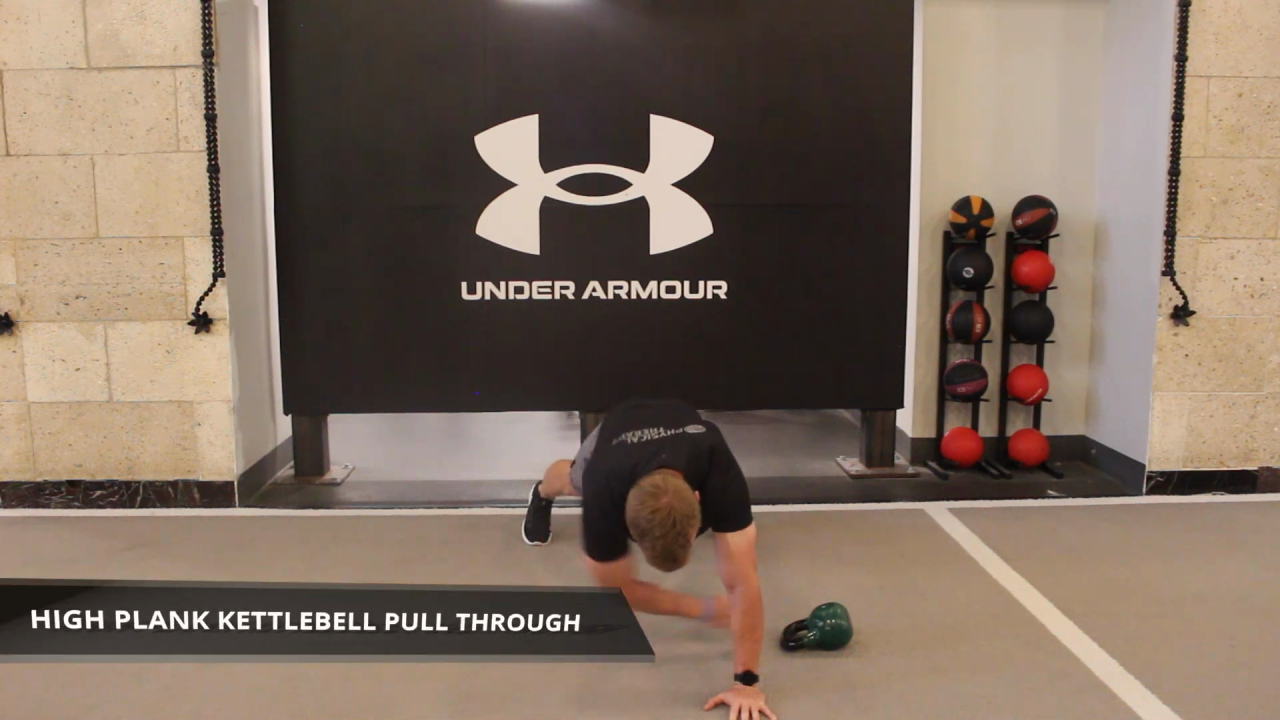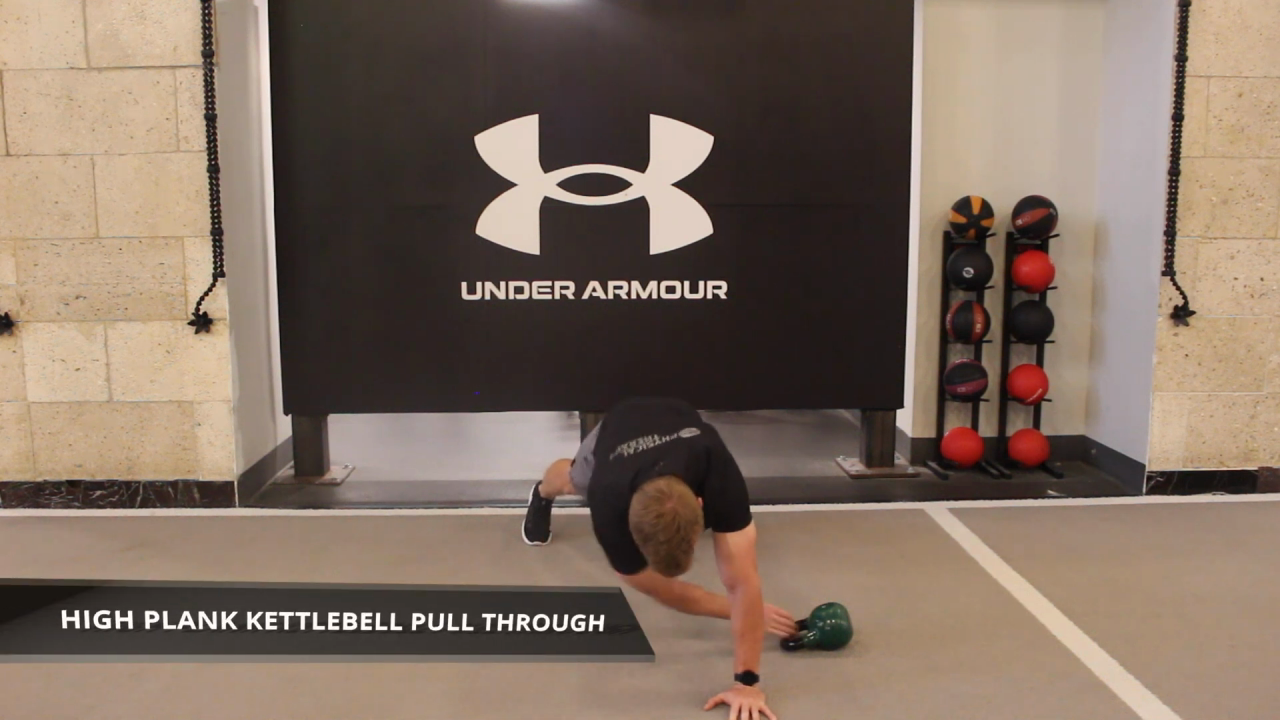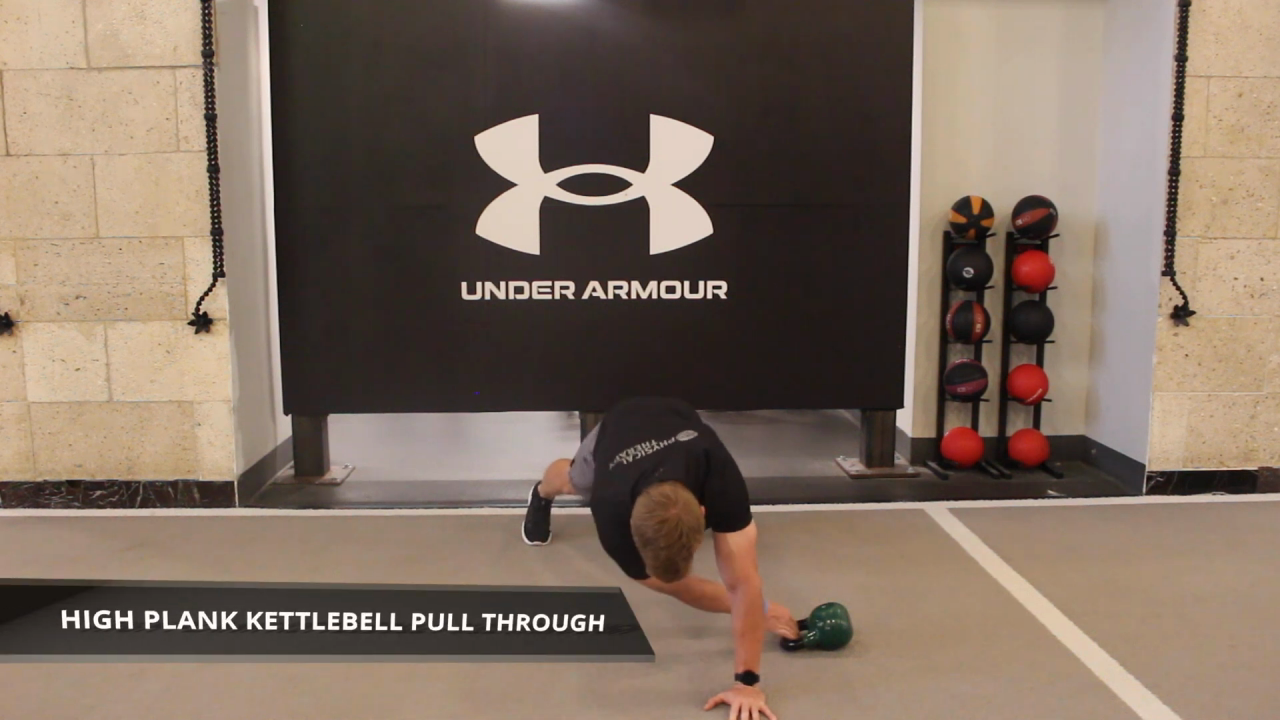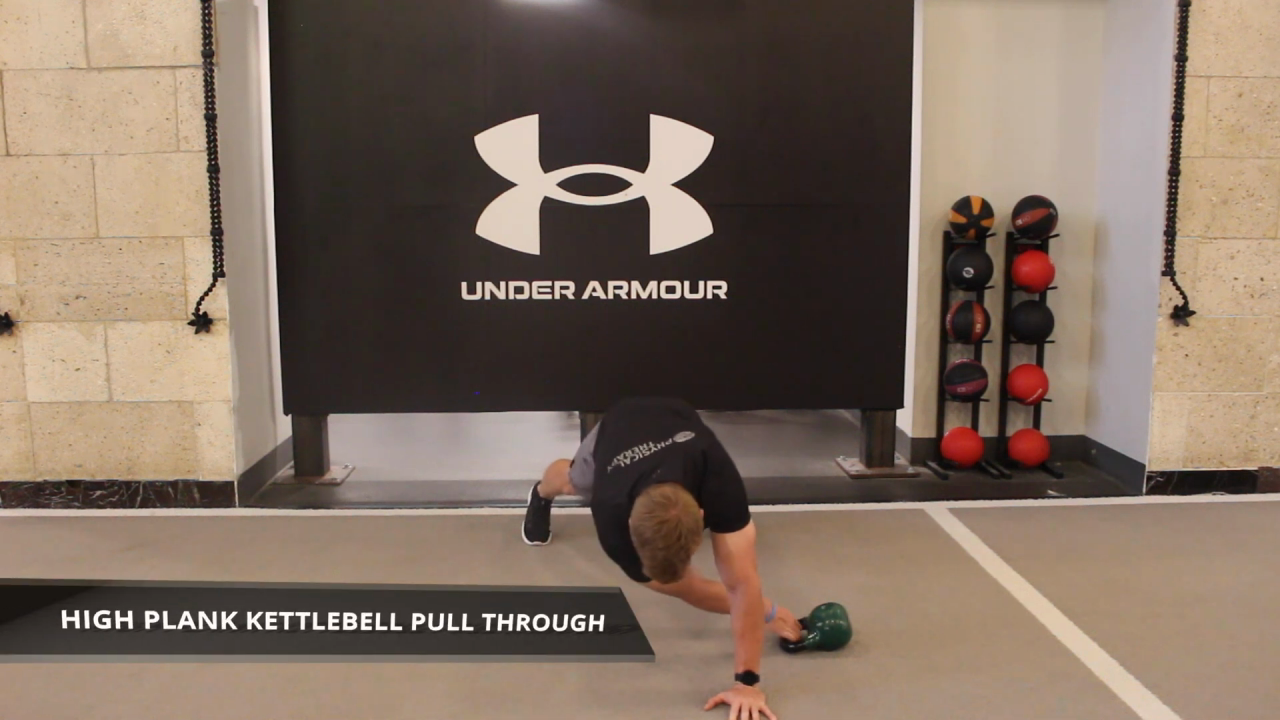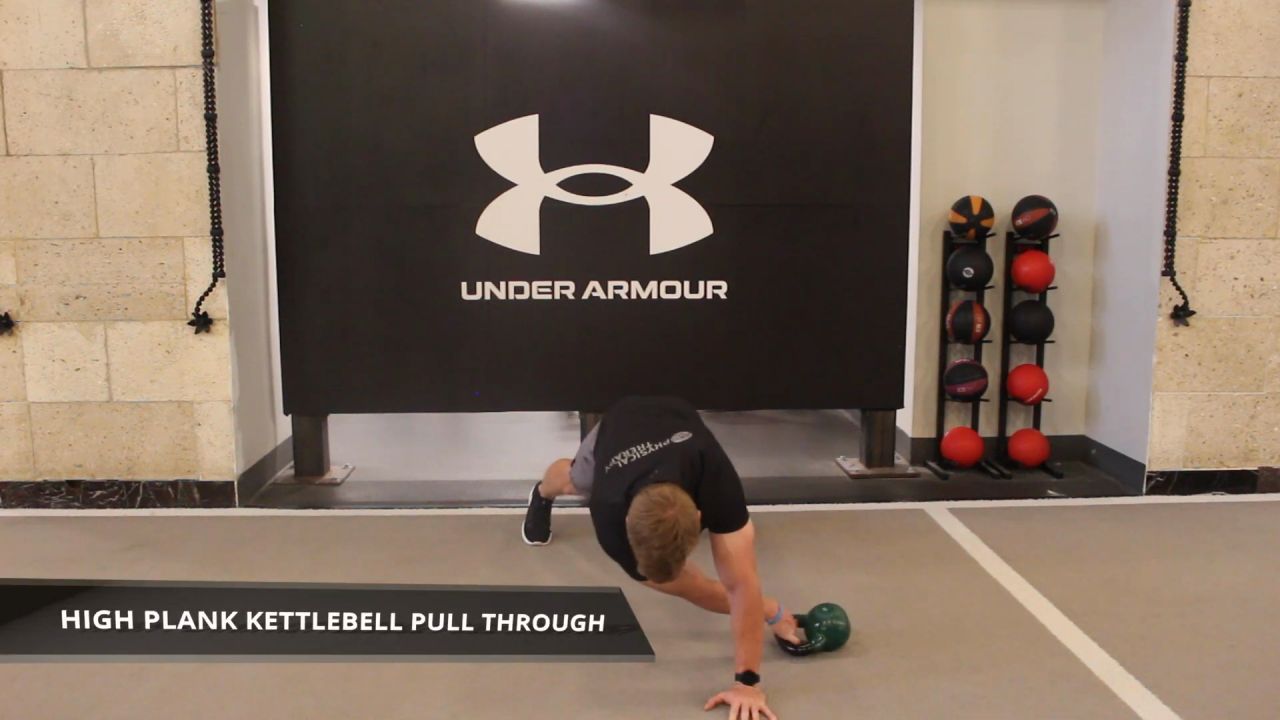
dt=0.1s
person 1, frame 1
left shoulder: (719, 475)
right shoulder: (605, 493)
left elbow: (741, 582)
right elbow: (617, 588)
left wrist: (746, 681)
right wrist: (706, 610)
left hip: (686, 446)
right knee: (570, 482)
right ankle: (542, 493)
person 1, frame 2
left shoulder: (718, 477)
right shoulder: (611, 505)
left elbow: (742, 582)
right elbow: (663, 590)
left wrist: (747, 681)
right wrist: (749, 614)
right knee: (573, 481)
right ankle: (542, 494)
person 1, frame 3
left shoulder: (719, 479)
right shoulder: (614, 512)
left elbow: (742, 581)
right elbow: (682, 587)
left wrist: (748, 681)
right wrist: (761, 611)
right hip: (616, 427)
right knee: (572, 481)
right ankle: (542, 494)
person 1, frame 4
left shoulder: (717, 478)
right shoulder: (613, 514)
left elbow: (742, 583)
right elbow: (688, 590)
left wrist: (748, 680)
right wrist: (769, 613)
left hip: (679, 423)
right hip: (617, 426)
right knee: (573, 481)
right ankle: (542, 494)
person 1, frame 5
left shoulder: (715, 479)
right shoulder: (611, 514)
left elbow: (741, 582)
right elbow: (691, 588)
left wrist: (748, 681)
right wrist: (772, 614)
left hip: (678, 420)
right hip: (617, 425)
right knee: (573, 481)
right ankle: (542, 494)
